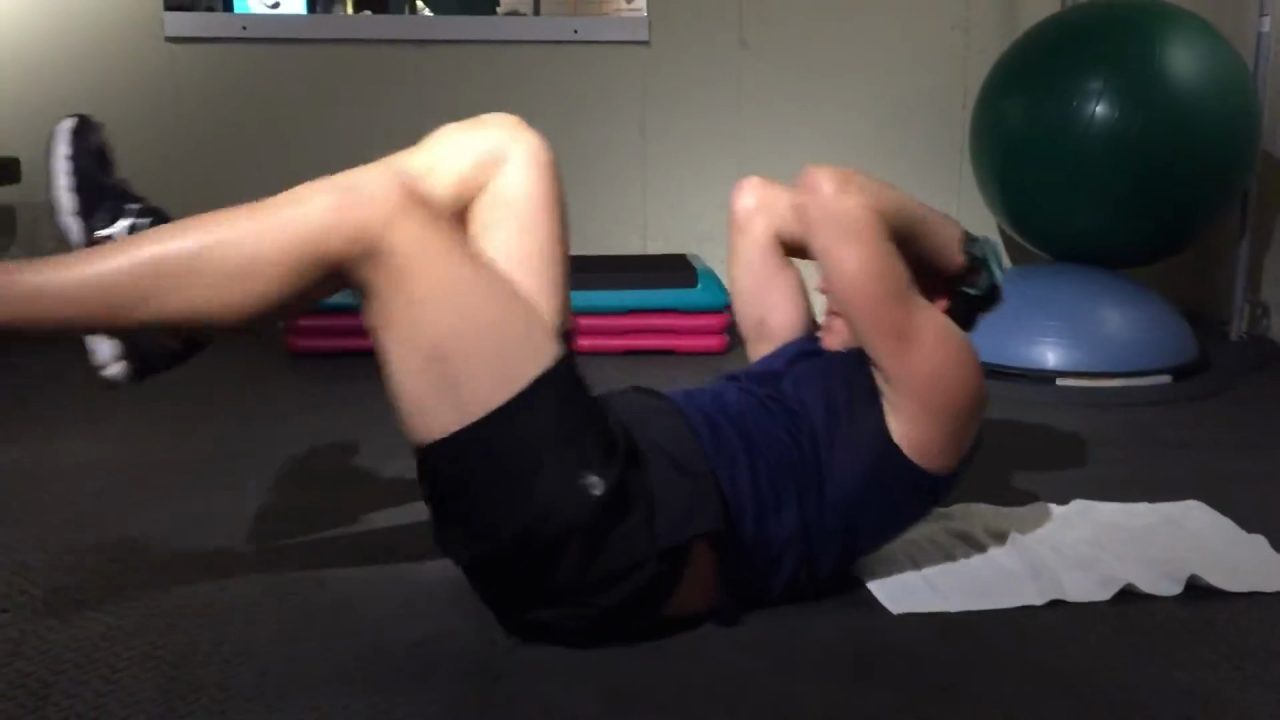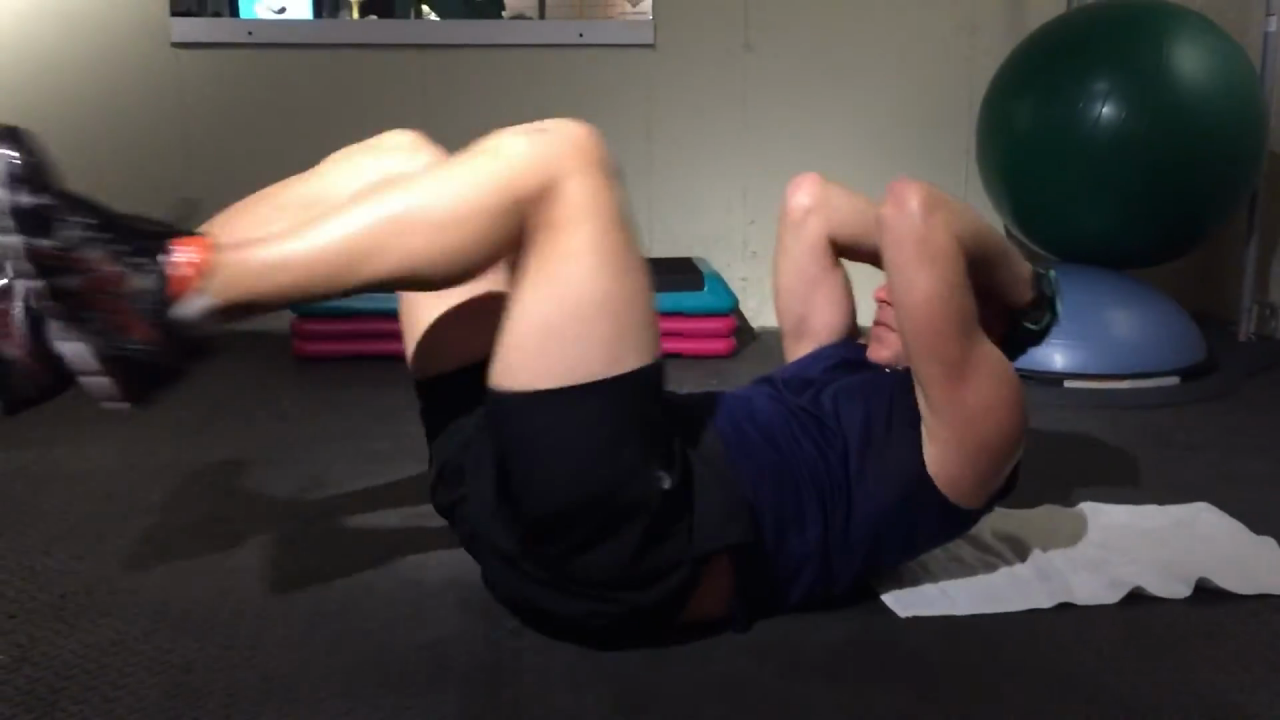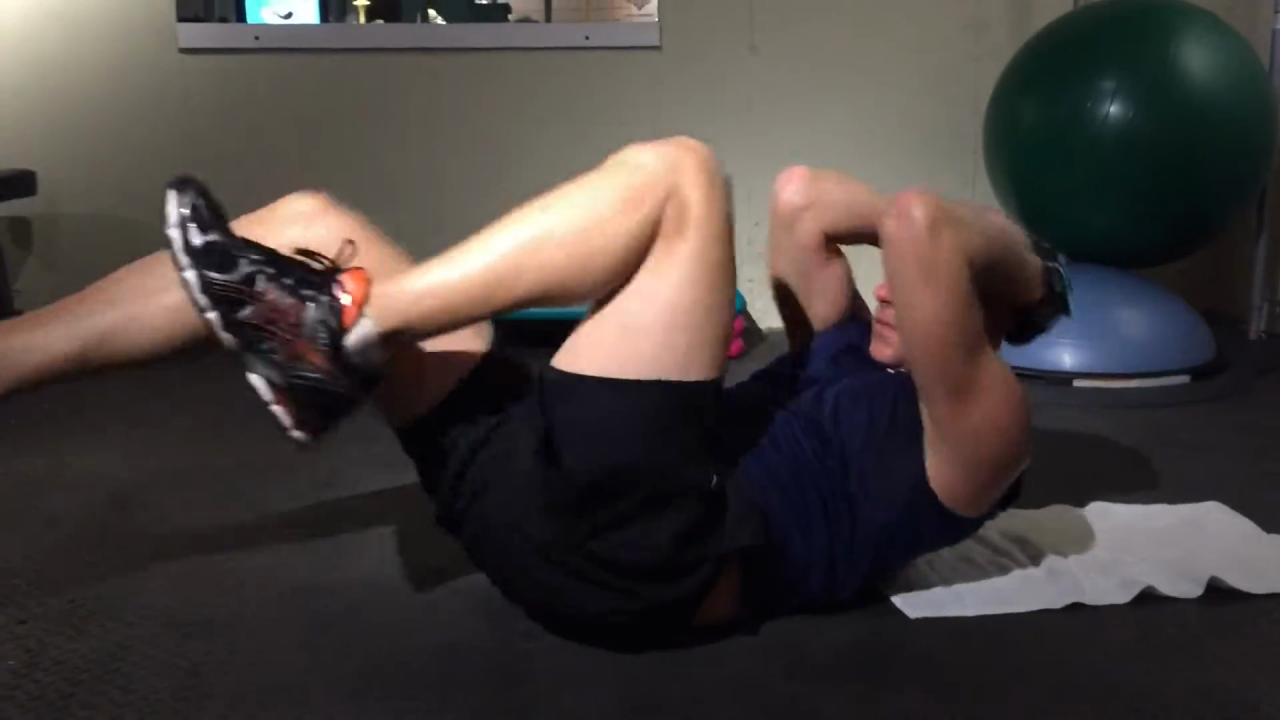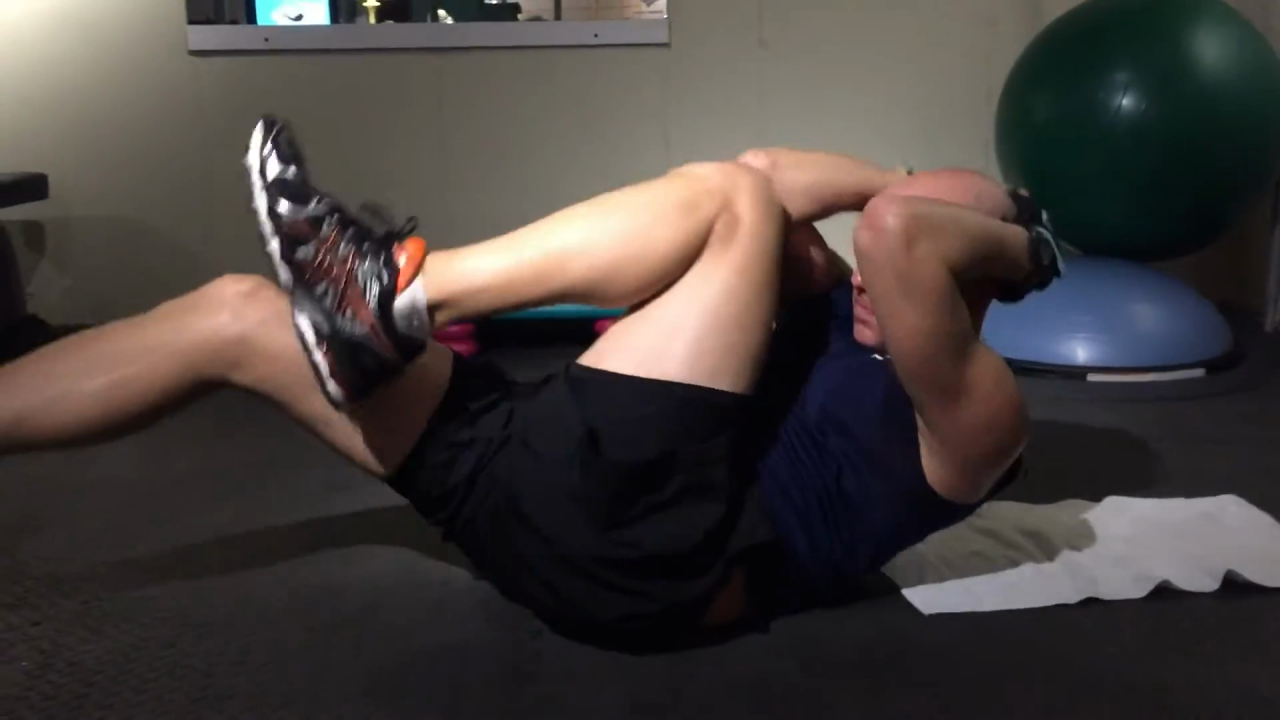
dt=0.2s
person 1, frame 1
left shoulder: (937, 380)
right shoulder: (826, 358)
left elbow: (828, 198)
right elbow: (758, 204)
left wrist: (942, 246)
left hip: (602, 533)
right hip: (582, 476)
left knee: (379, 209)
right knee: (497, 150)
left ankle: (10, 294)
right ankle: (143, 264)
person 1, frame 2
left shoulder: (976, 415)
right shoulder: (852, 366)
left elbow: (913, 213)
right elbow: (811, 201)
left wrist: (1005, 275)
right wrist: (904, 256)
left hip: (618, 538)
right hip: (552, 485)
left knee: (559, 160)
right knee: (400, 161)
left ankle: (181, 288)
person 1, frame 3
left shoulder: (979, 425)
right shoulder: (857, 352)
left elbow: (917, 220)
right elbow: (802, 197)
left wrist: (1017, 271)
right wrist: (982, 246)
left hip: (628, 532)
right hip: (545, 475)
left knee: (676, 173)
right knee: (312, 229)
left ankle: (347, 327)
person 1, frame 4
left shoulder: (975, 414)
right shoulder: (848, 319)
left elbow: (900, 230)
right elbow: (778, 169)
left wrist: (1009, 243)
right wrist: (914, 187)
left hip: (630, 537)
right hip: (542, 473)
left knee: (725, 199)
right knee: (240, 318)
left ankle: (401, 291)
